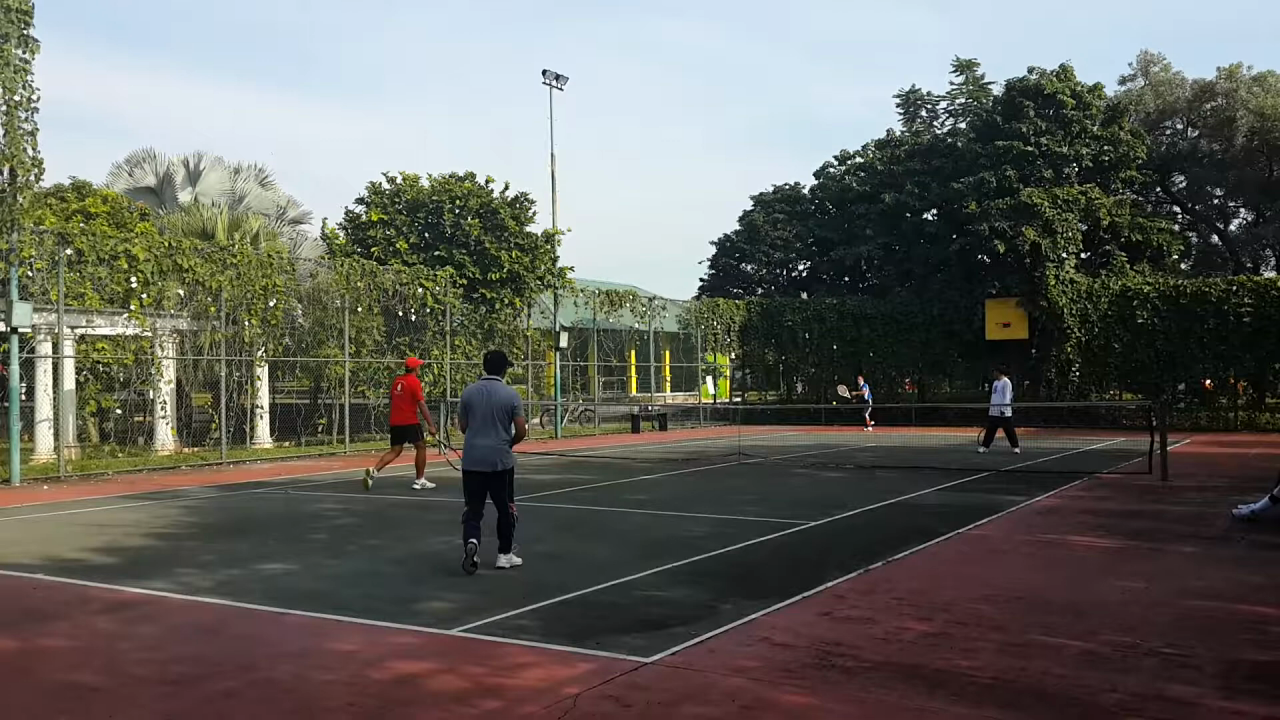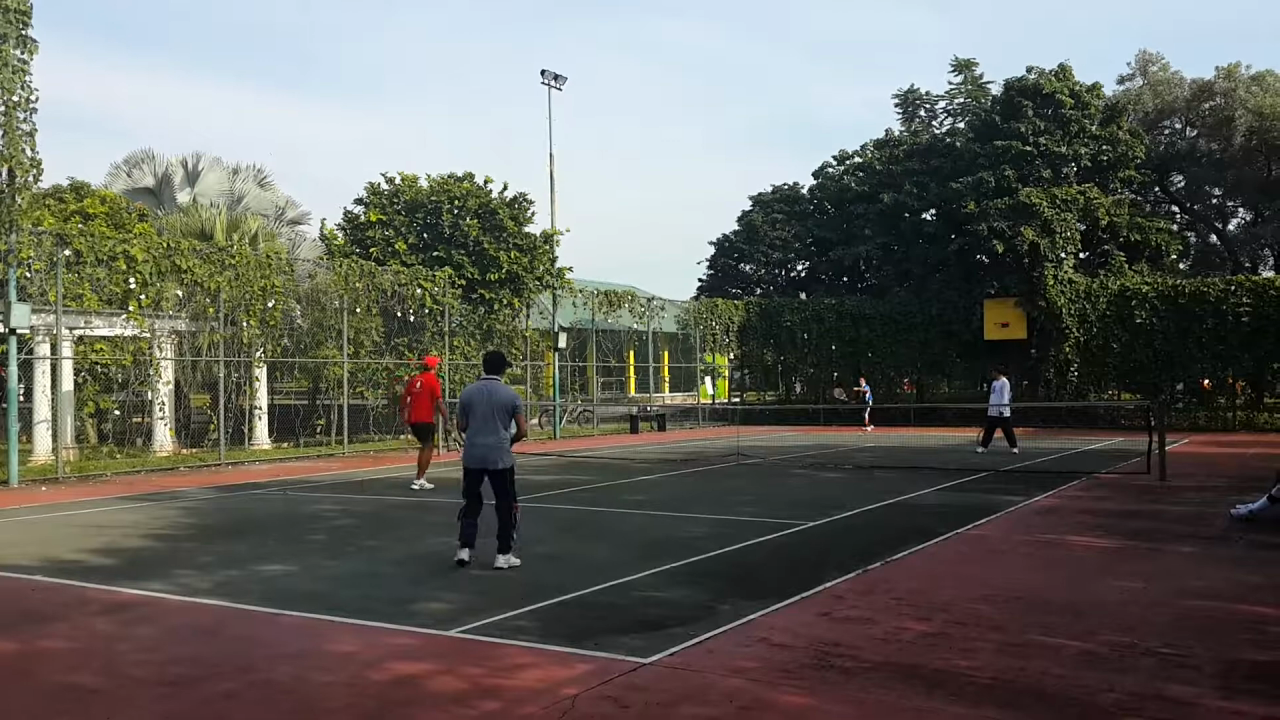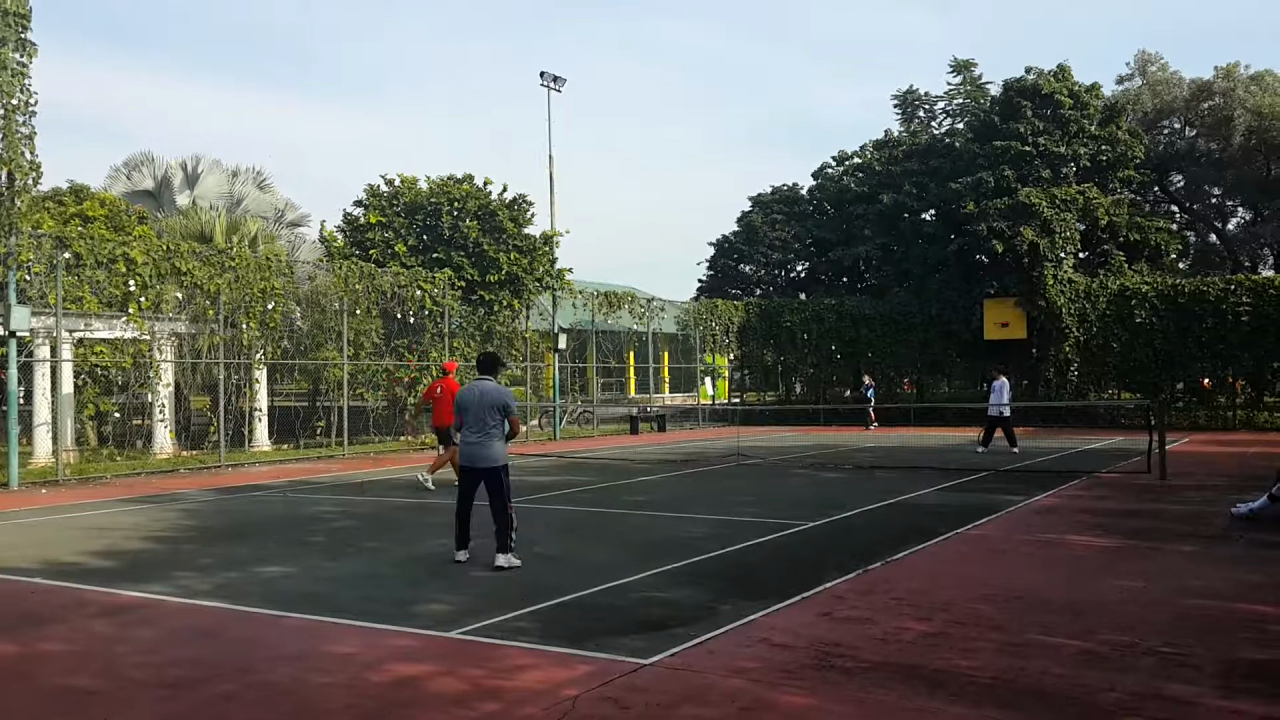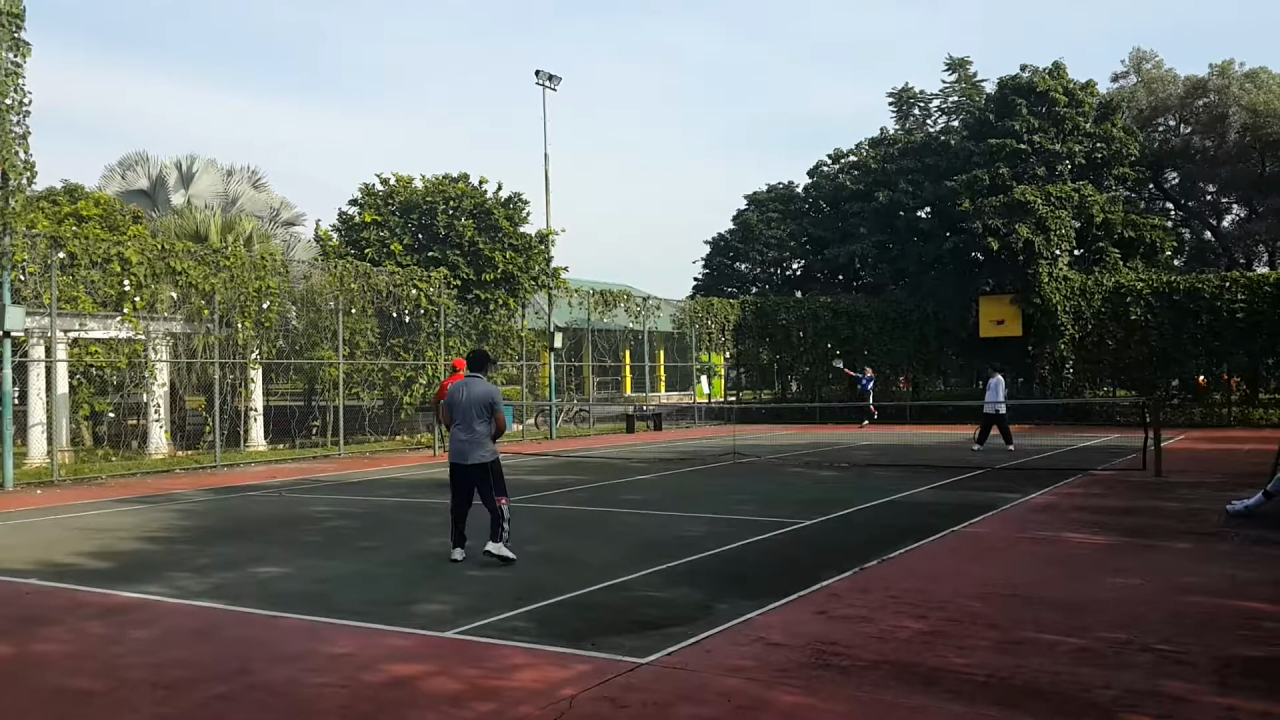
dt=0.2s
person 1, frame 1
left shoulder: (468, 392)
right shoulder: (511, 395)
left elbow: (463, 426)
right elbow: (521, 431)
left hip: (472, 459)
right hip: (500, 459)
left knee: (473, 508)
right knee: (505, 508)
left ankle: (472, 542)
right ankle: (504, 554)
person 1, frame 2
left shoulder: (468, 392)
right shoulder: (511, 394)
left elbow: (462, 426)
right elbow: (522, 431)
left hip: (473, 457)
right hip: (501, 458)
left knee: (471, 505)
right knee: (507, 507)
left ankle: (464, 549)
right ankle: (503, 555)
person 1, frame 3
left shoulder: (462, 392)
right shoulder: (503, 393)
left elbow: (456, 426)
right elbow: (515, 429)
left hip: (466, 457)
right hip: (494, 457)
left knee: (464, 505)
right knee: (503, 507)
left ankle: (461, 549)
right ankle: (503, 554)
person 1, frame 4
left shoulder: (452, 389)
right shoulder: (491, 391)
left elbow: (447, 422)
right elbow: (501, 426)
left hip: (457, 454)
right hip: (483, 454)
left knee: (459, 503)
right knee: (497, 499)
left ankle: (457, 548)
right ankle: (497, 543)
